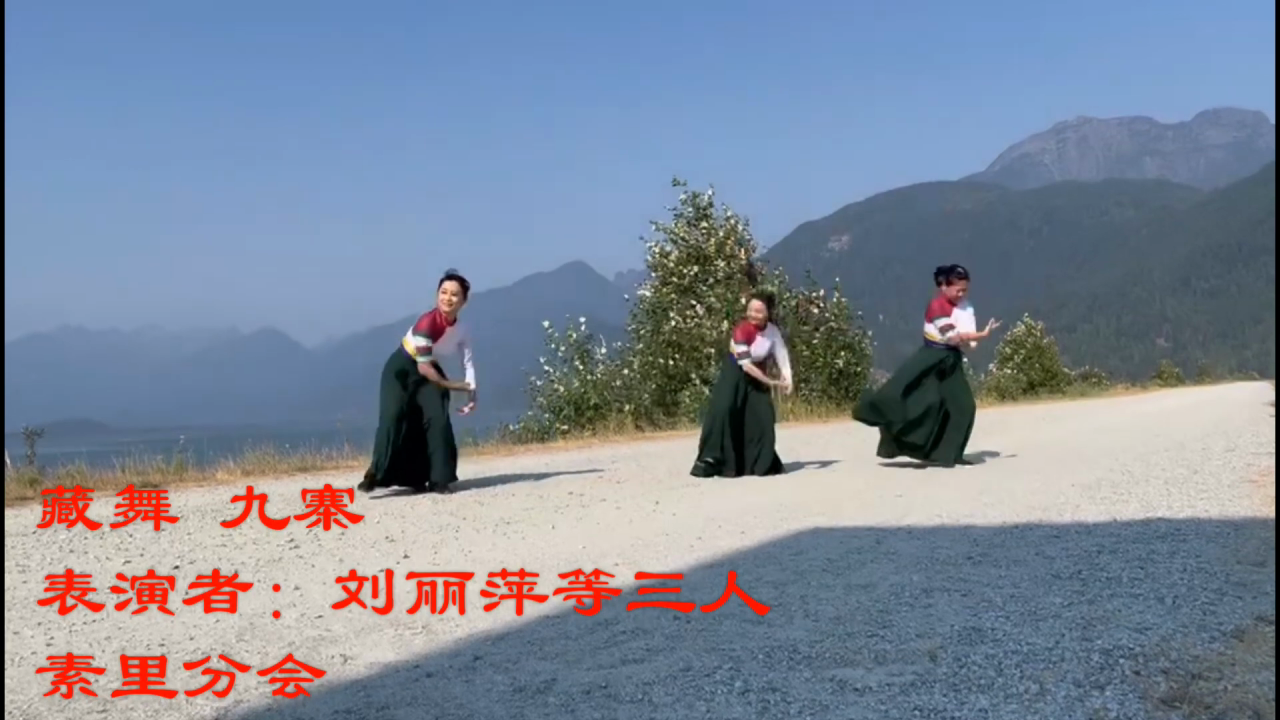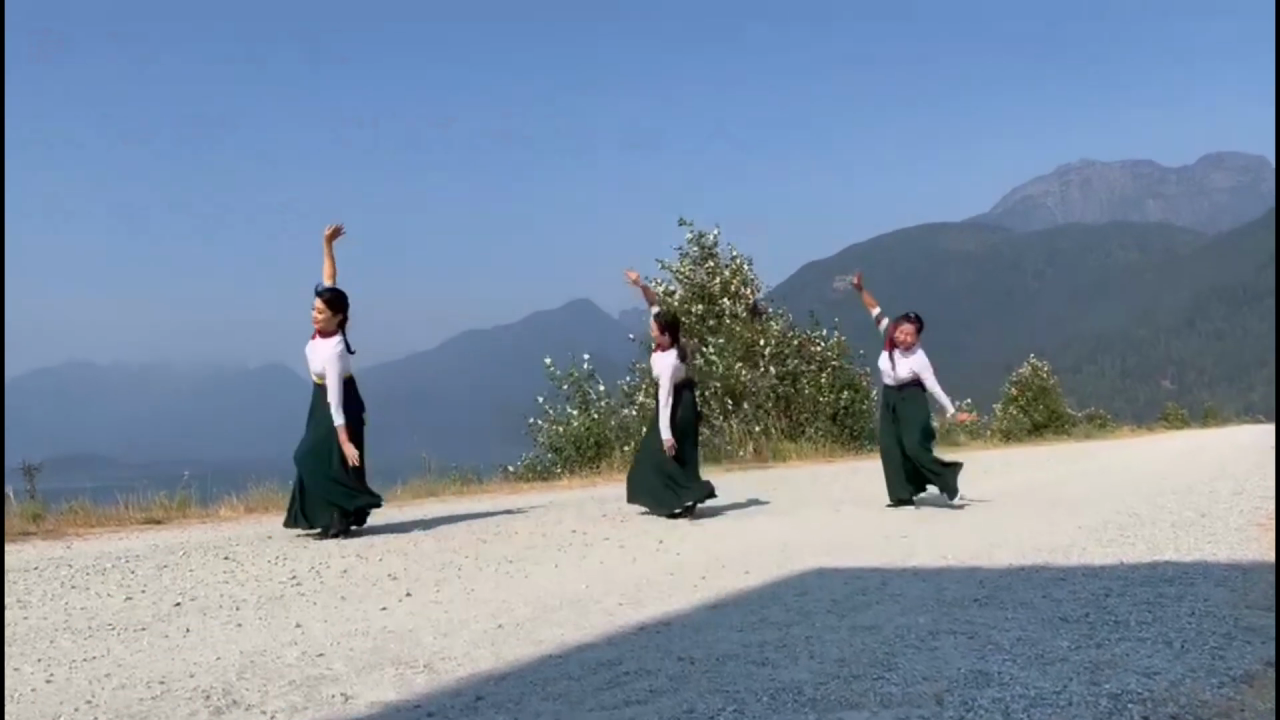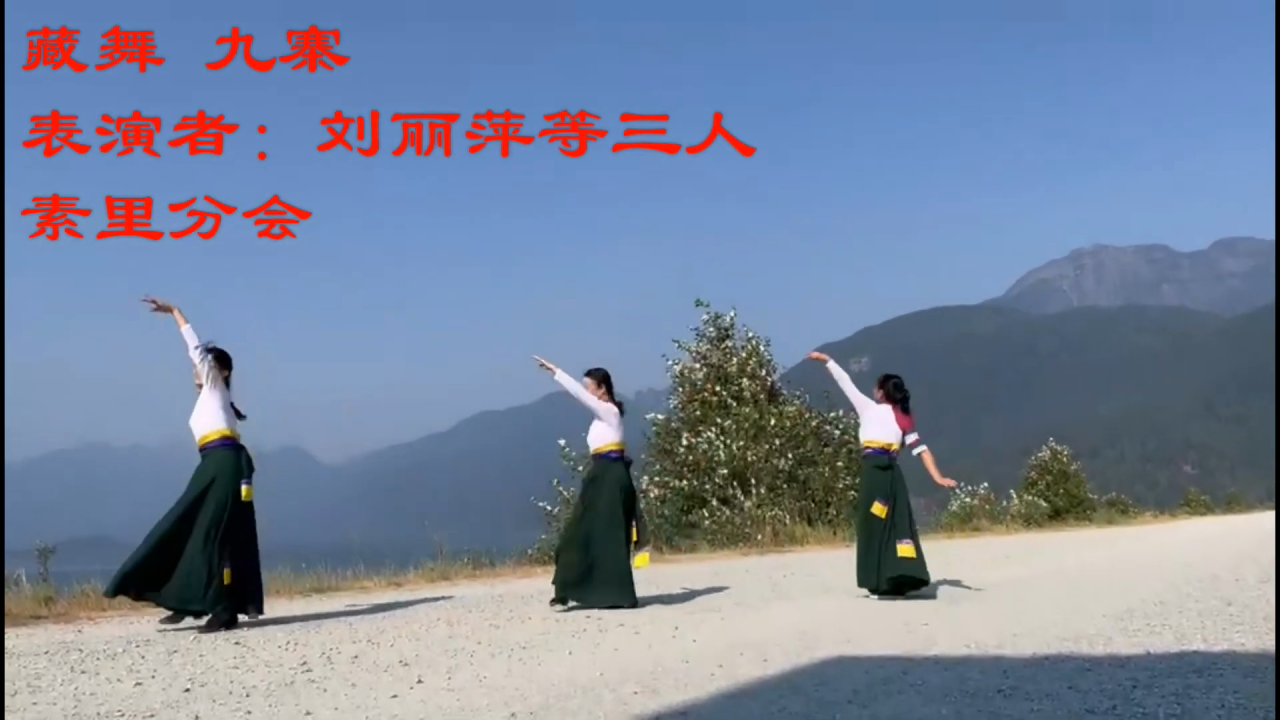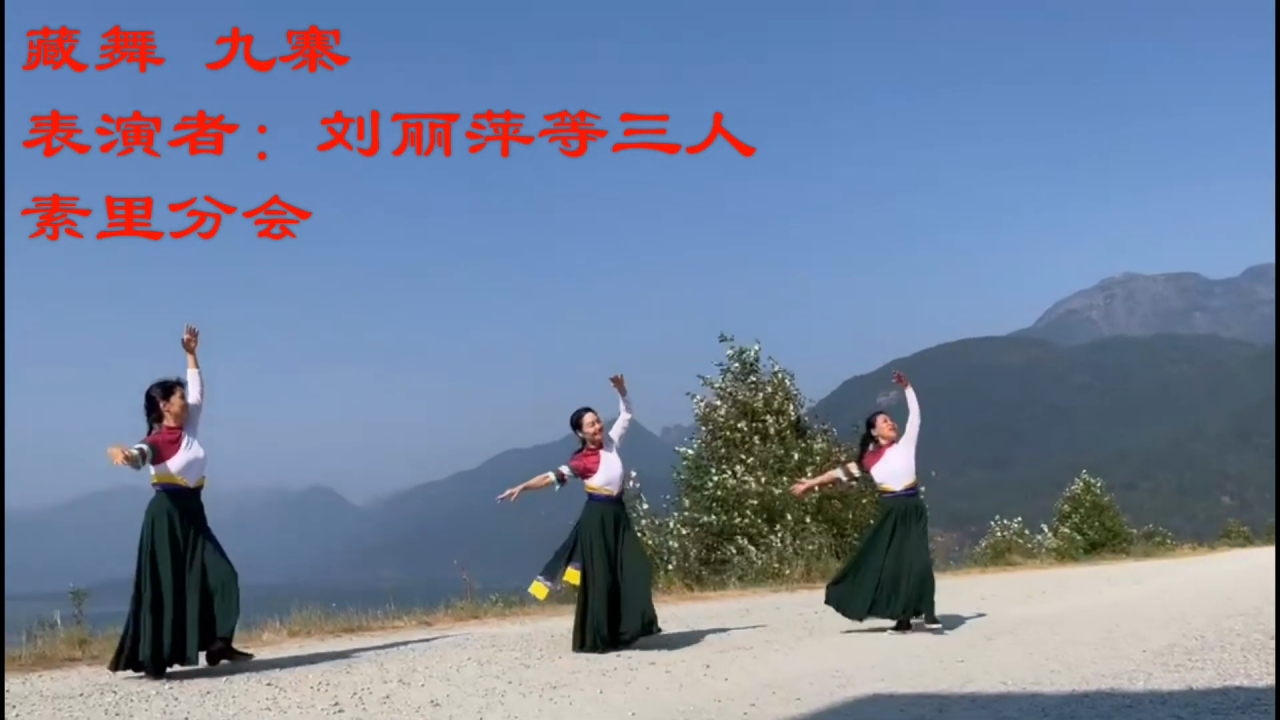
dt=1s
person 1, frame 1
left shoulder: (461, 331)
right shoulder: (427, 322)
left elbow: (468, 362)
right elbow: (422, 365)
left wrist: (472, 392)
right wrist: (450, 386)
left hip: (429, 376)
right hip: (400, 372)
left knee: (437, 420)
right knee: (394, 416)
left ankle: (437, 478)
right ankle: (377, 474)
person 1, frame 2
left shoulder: (334, 351)
right shoulder: (324, 328)
left elbow: (335, 395)
right elbow: (328, 282)
left wrist: (344, 439)
right wrist: (327, 245)
left hip: (342, 400)
right hip: (332, 397)
left knee: (318, 458)
right knee: (316, 458)
left ankle: (337, 517)
right ankle: (331, 519)
person 1, frame 3
left shoulder: (215, 392)
right shoulder: (210, 405)
left elbow: (197, 348)
left wrist: (174, 312)
left hip: (225, 467)
right hip: (215, 470)
left knee: (211, 537)
right knee: (190, 535)
left ankle: (224, 611)
right ankle: (184, 604)
person 1, frame 4
left shoulder: (189, 430)
right shoulder: (155, 441)
left elbow: (198, 391)
right elbow: (133, 456)
left wrist: (191, 354)
right wrist: (119, 454)
left hip: (193, 513)
right hip: (166, 515)
left knee: (218, 574)
right knee: (164, 585)
left ankle: (217, 644)
right ankle: (156, 659)
person 2, frame 1
left shoulder: (773, 331)
right shoulder: (742, 330)
left elbow: (781, 357)
right elbow: (745, 364)
left wrist: (787, 378)
right wrist: (770, 382)
left hip: (755, 377)
right hip: (733, 375)
left knee: (763, 416)
right knee: (722, 411)
left ankle: (762, 464)
right ankle: (711, 458)
person 2, frame 2
left shoulder: (667, 362)
right shoulder: (671, 343)
left elbow: (664, 398)
right elbow: (654, 304)
left wrist: (665, 433)
right wrist: (641, 285)
left hip: (678, 403)
right hip: (678, 399)
left knee: (656, 451)
right knee: (650, 450)
left ankle: (688, 496)
right ankle: (673, 502)
person 2, frame 3
left shoulder: (609, 410)
right shoulder: (602, 415)
left elbow: (581, 392)
left wrist: (554, 370)
left hip: (611, 475)
right hip: (599, 474)
left knee: (610, 535)
right knee: (583, 533)
left ankle: (621, 595)
person 2, frame 4
left shoulder: (611, 442)
right shoulder: (580, 461)
left elbow: (626, 414)
right elbow: (551, 477)
left wrist: (621, 390)
right wrist: (522, 487)
left hip: (619, 515)
right hip: (596, 517)
left knee: (636, 568)
right knee: (599, 577)
left ankle: (634, 628)
right ankle: (595, 638)
person 3, frame 1
left shoulder: (965, 306)
right shoulder: (937, 306)
left elbow: (970, 338)
right elbow: (952, 336)
left wrist: (972, 340)
right wrist: (979, 335)
left hip: (952, 361)
right hip: (931, 357)
left knee: (964, 405)
right knee: (904, 391)
left ankle: (950, 454)
person 3, frame 2
left shoulder: (918, 358)
right shoulder: (891, 337)
left elbow: (934, 387)
right elbow: (875, 309)
left wrist: (952, 412)
right wrist: (860, 289)
left hip: (910, 400)
right hip: (890, 400)
left knee: (910, 445)
right knee: (890, 447)
left ankle: (946, 475)
right ankle: (904, 494)
person 3, frame 3
left shoulder: (870, 408)
right shoulder: (904, 420)
left elbow: (847, 385)
right elbow: (921, 449)
left wrist: (826, 360)
right wrist: (937, 477)
left hip: (874, 468)
right hip: (892, 470)
left knee: (874, 525)
right knee: (893, 524)
left ankle: (886, 582)
right ankle: (899, 581)
person 3, frame 4
left shoulder: (905, 444)
right shoulder: (869, 459)
left elbow: (915, 415)
right elbow: (842, 473)
left wrist: (907, 388)
right wrist: (810, 483)
left hip: (913, 509)
right hip: (890, 512)
left knee: (916, 559)
right knee: (887, 563)
left ankle: (928, 614)
right ankle: (903, 617)
